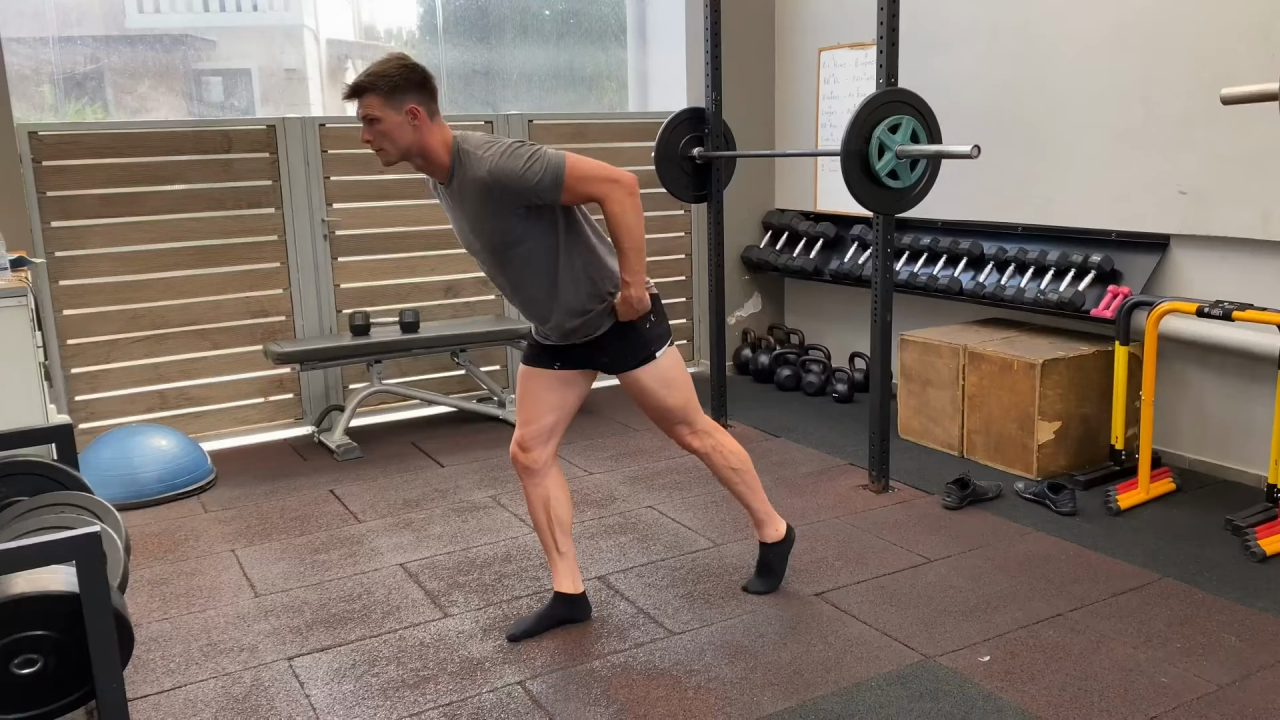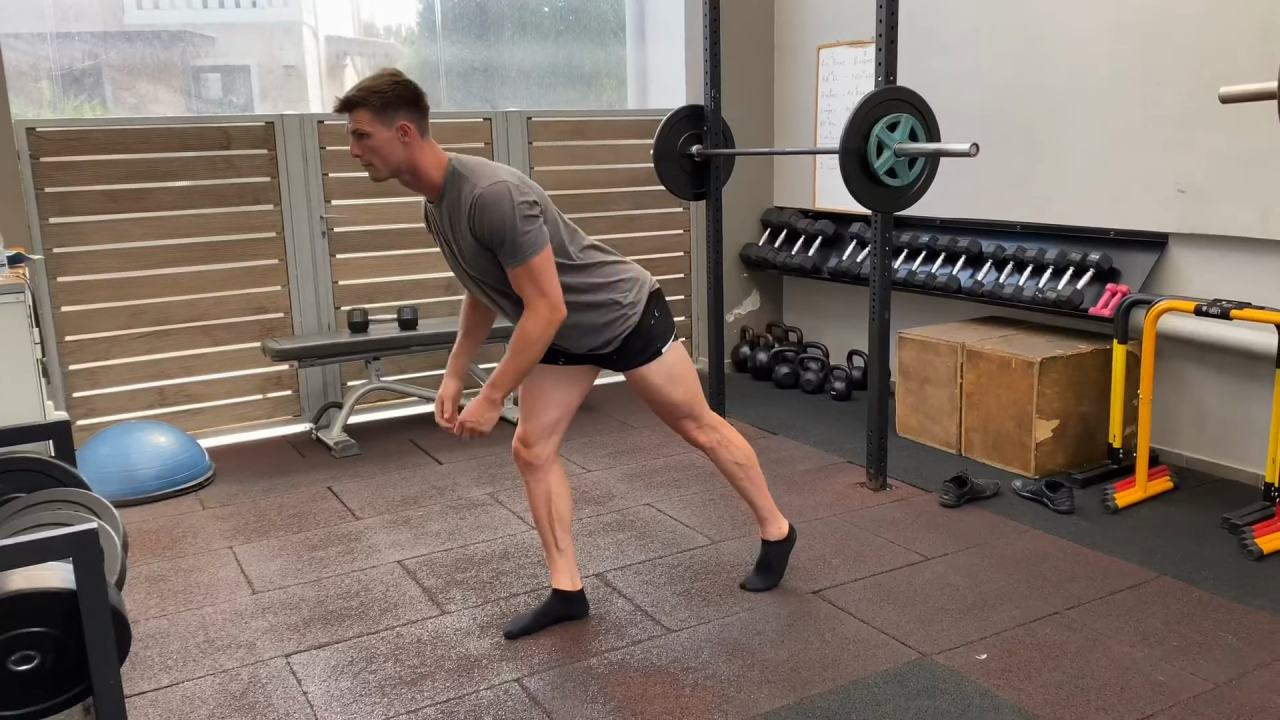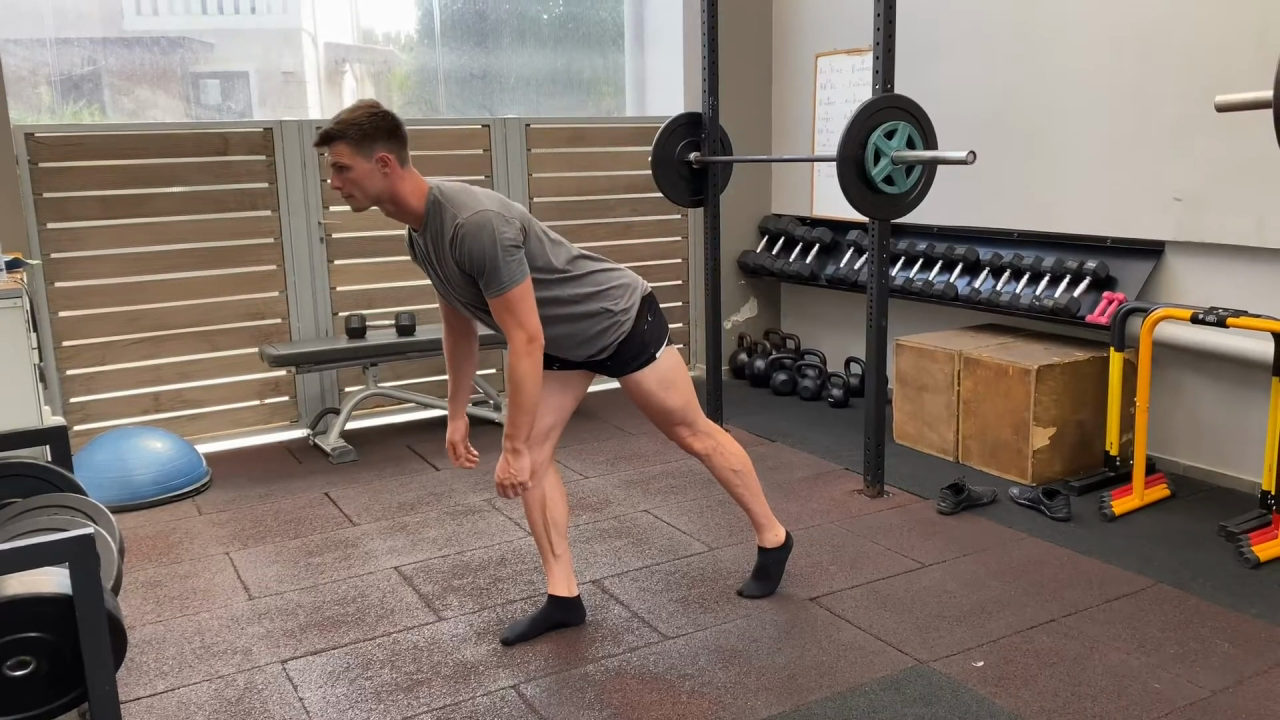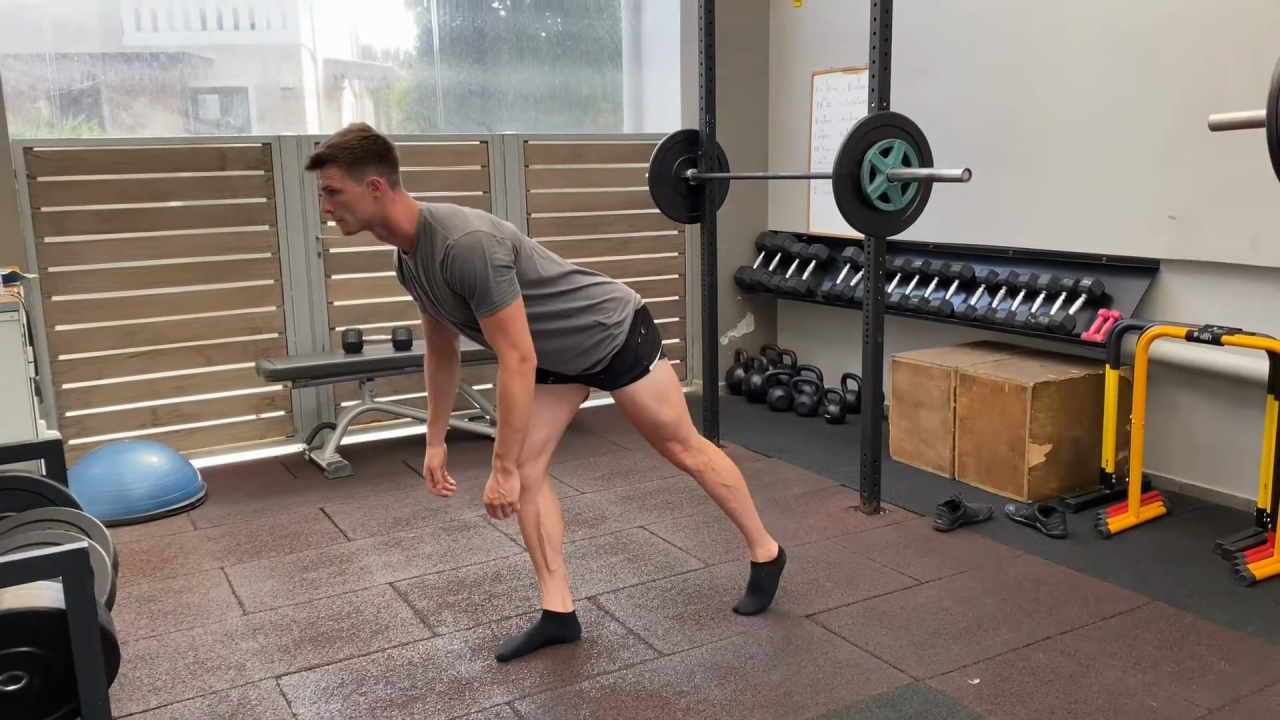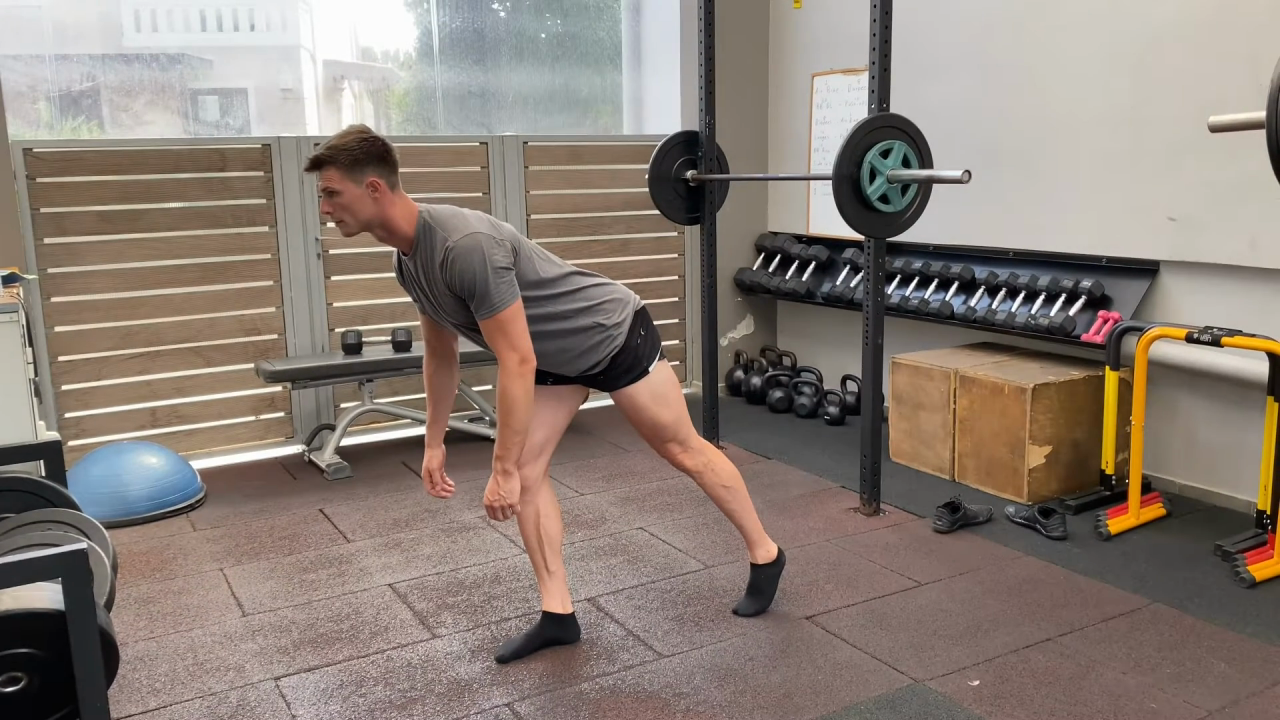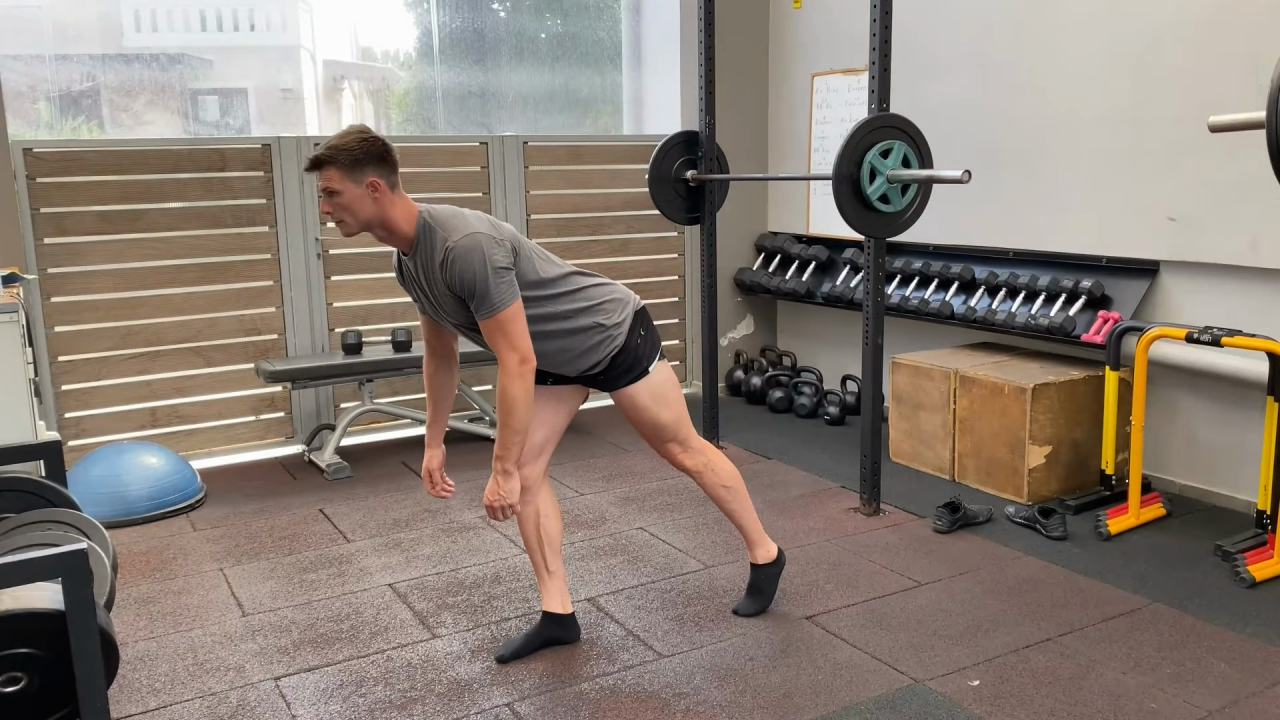
dt=0.7s
person 1, frame 1
left shoulder: (498, 165)
right shoulder: (440, 178)
left elbow: (618, 185)
left wrist: (634, 284)
left hip: (616, 317)
right hip: (557, 330)
left knee: (692, 431)
right knee: (529, 452)
left ankle: (774, 532)
right ankle: (568, 593)
person 1, frame 2
left shoulder: (495, 196)
right shoulder: (435, 205)
left elbow: (547, 309)
right elbow: (484, 291)
left wrist: (490, 400)
right wrist: (453, 375)
left hip: (625, 314)
right hip: (567, 334)
left knee: (699, 427)
right knee: (532, 449)
left ankle: (776, 531)
right ankle: (566, 590)
person 1, frame 3
left shoulder: (477, 224)
right shoulder: (419, 231)
left elbow: (526, 342)
right elbow: (459, 323)
left wrist: (513, 449)
right wrist: (457, 414)
left hip: (619, 319)
right hip: (562, 339)
left knee: (693, 433)
right knee: (534, 458)
left ankle: (773, 538)
right ankle: (563, 596)
person 1, frame 4
left shoulder: (467, 245)
right shoulder: (407, 258)
left elbow: (518, 361)
right elbow: (442, 351)
left wrist: (501, 469)
right wrist: (436, 440)
left hip: (613, 334)
right hip: (556, 354)
left knee: (683, 449)
right knee: (528, 471)
left ankle: (765, 553)
right ankle: (559, 613)
person 1, frame 5
left shoulder: (466, 246)
right shoulder: (405, 258)
left elbow: (517, 363)
right elbow: (440, 353)
left wrist: (501, 471)
right wrist: (434, 442)
left hip: (613, 334)
right hip: (556, 356)
left knee: (684, 450)
right knee: (528, 472)
left ankle: (765, 554)
right ankle: (558, 614)
person 1, frame 6
left shoulder: (467, 246)
right shoulder: (405, 258)
left elbow: (517, 362)
right elbow: (440, 353)
left wrist: (501, 471)
right wrist: (434, 442)
left hip: (613, 334)
right hip: (556, 356)
left knee: (684, 450)
right knee: (527, 473)
left ankle: (764, 554)
right ankle: (558, 615)
